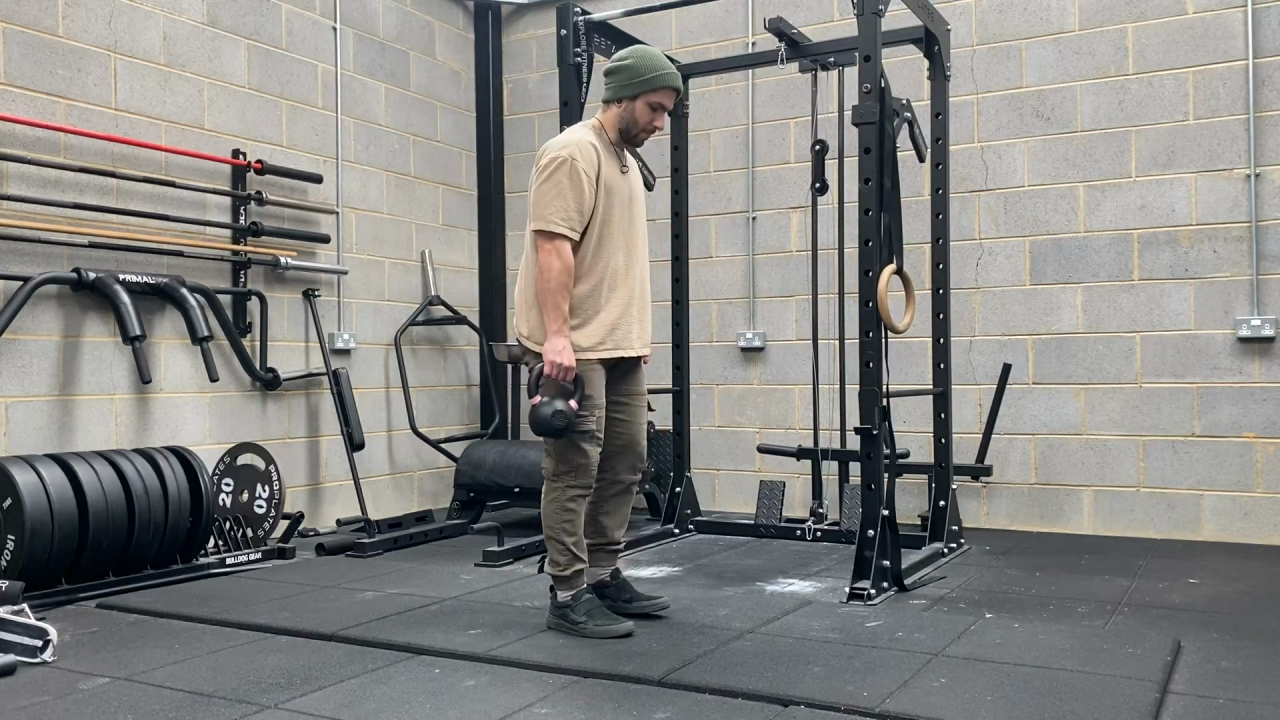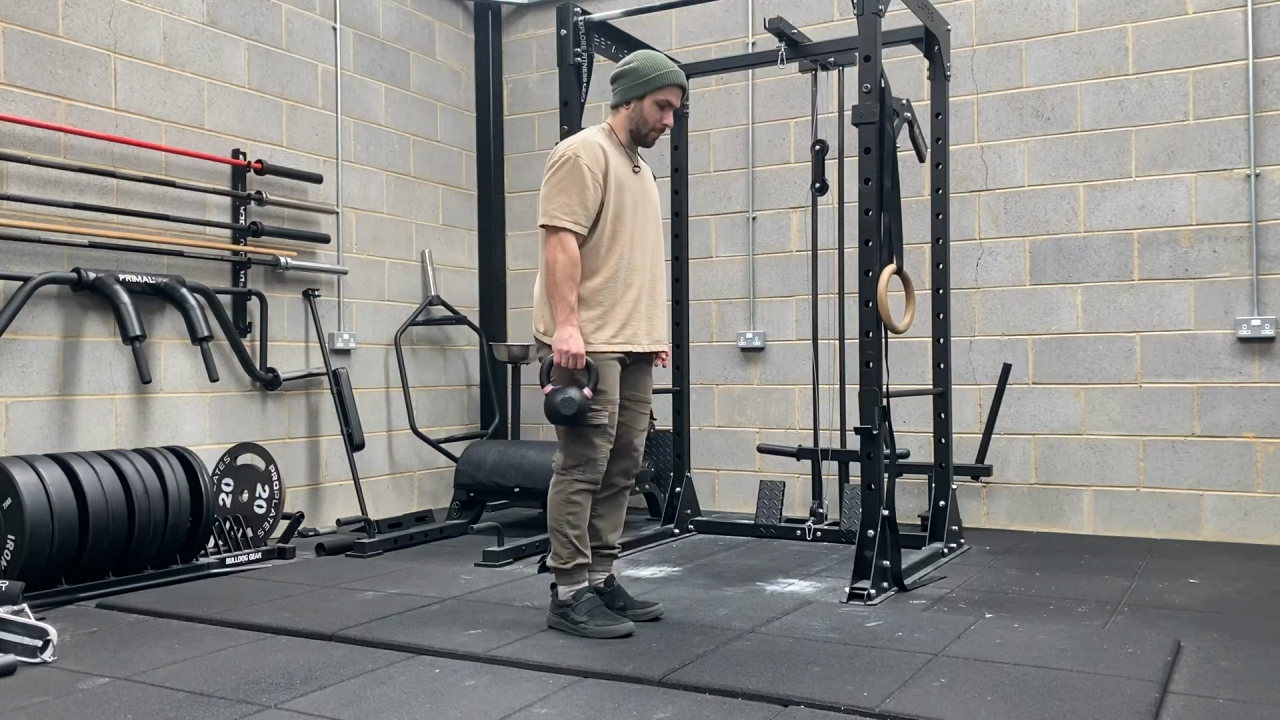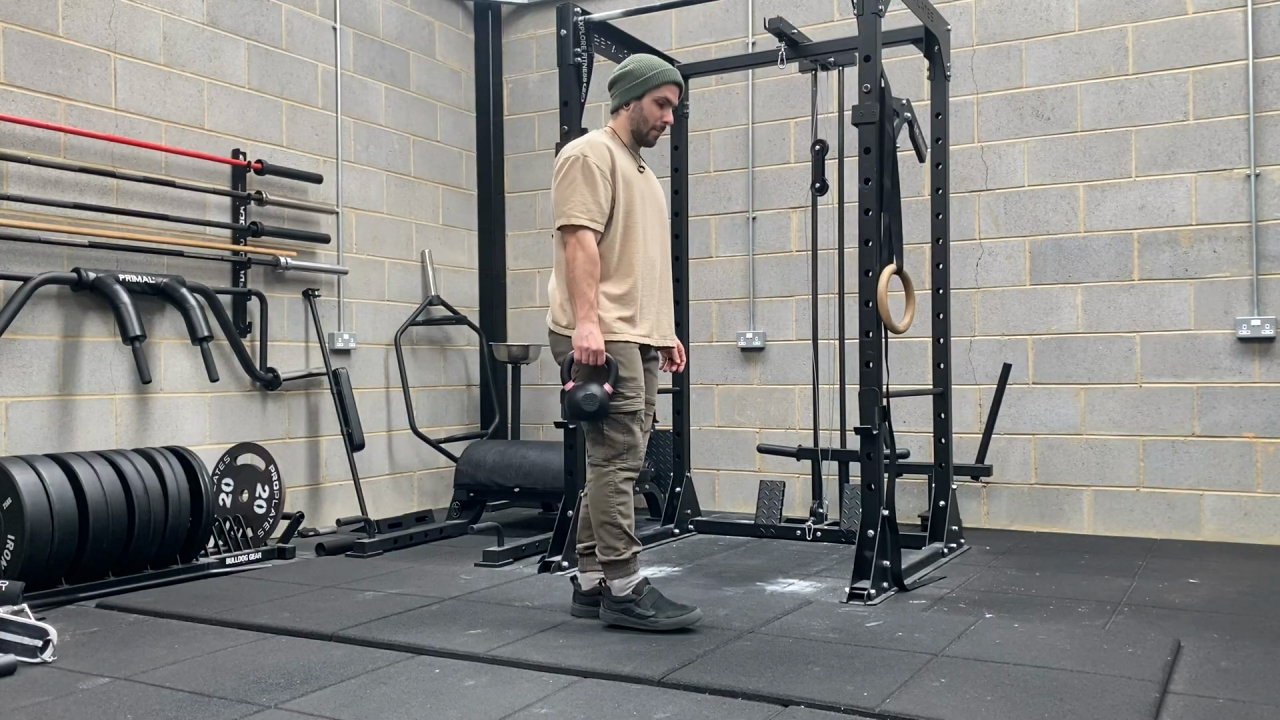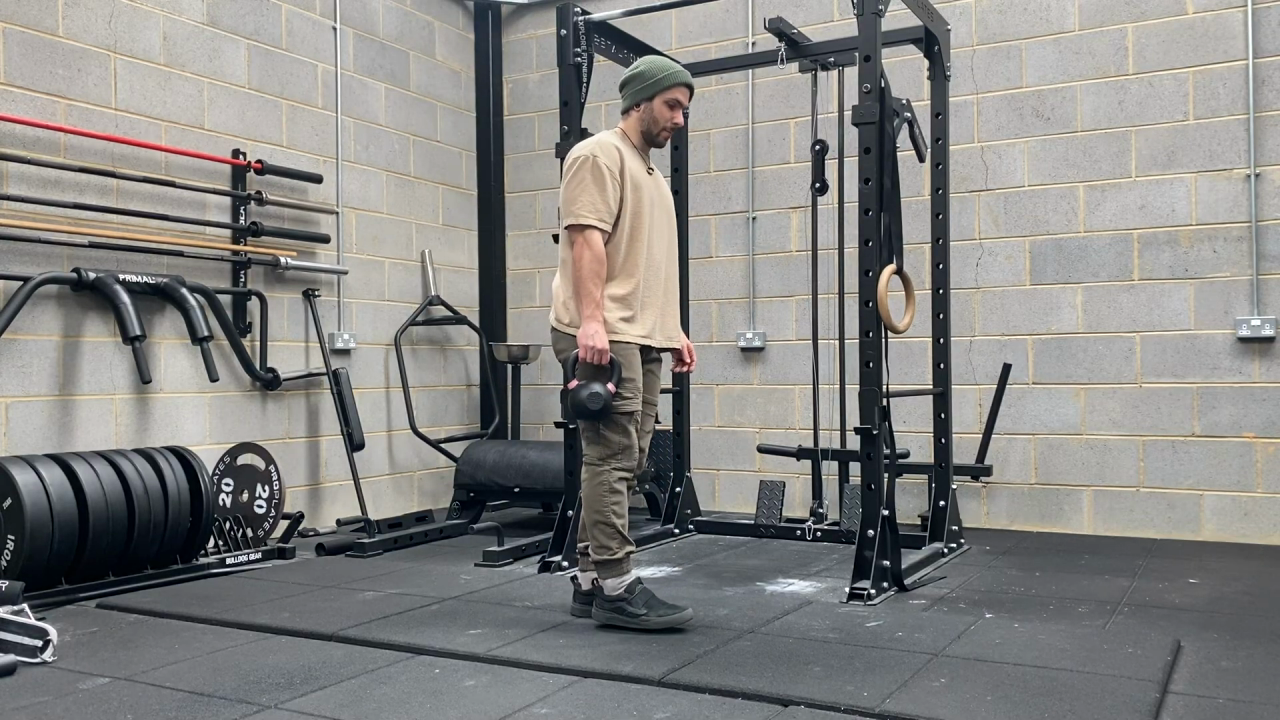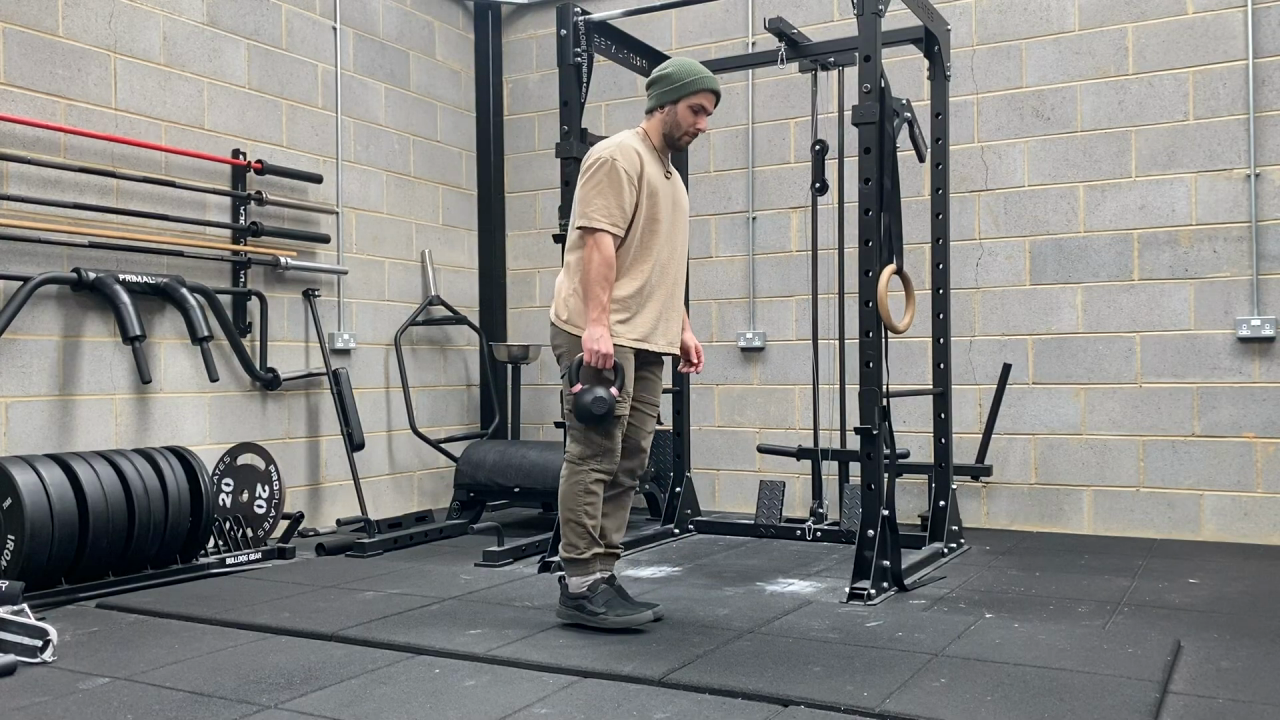
dt=0.5s
person 1, frame 1
left shoulder: (624, 161)
right shoulder: (574, 154)
right elbow: (554, 248)
left wrist: (635, 331)
right wrist: (556, 336)
left hip: (620, 345)
right hip: (573, 347)
left knee: (625, 463)
right knee: (574, 470)
left ankle: (602, 577)
right ankle: (569, 596)
person 1, frame 2
left shoulder: (639, 167)
right shoulder: (584, 154)
right elbow: (561, 242)
left wrist: (654, 330)
right wrist: (564, 325)
left hip: (631, 342)
right hip: (586, 340)
left knee: (620, 468)
right knee: (584, 464)
left ankle: (598, 578)
right ankle: (569, 592)
person 1, frame 3
left shoulder: (640, 170)
right shoulder: (590, 155)
right elbow: (579, 241)
left wrist: (663, 329)
right wrist: (587, 323)
left hip: (635, 336)
right hip: (600, 335)
left knee: (619, 459)
right knee: (617, 457)
left ankle: (592, 580)
right ankle: (624, 587)
person 1, frame 4
left shoulder: (650, 172)
right shoulder: (599, 155)
right elbow: (587, 240)
left wrist: (673, 329)
right wrist: (592, 321)
left hip: (642, 338)
right hip: (604, 335)
left knee: (624, 460)
right knee: (612, 457)
left ankle: (591, 581)
right ankle: (616, 586)
person 1, frame 5
left shoulder: (669, 173)
right shoulder: (618, 157)
right elbow: (598, 244)
left wrist: (683, 328)
right wrist: (596, 325)
left hip: (644, 340)
right hip: (600, 335)
left knee: (628, 462)
right knee: (594, 456)
left ankle: (598, 576)
right ankle: (579, 585)
